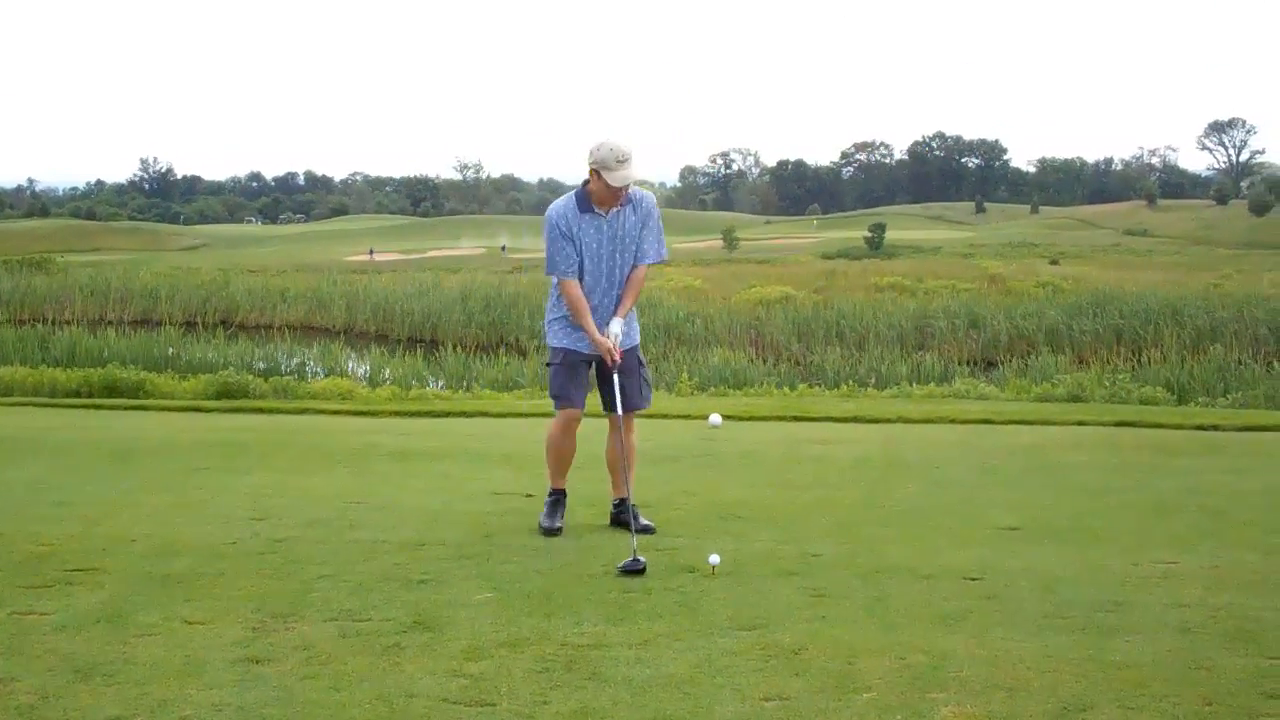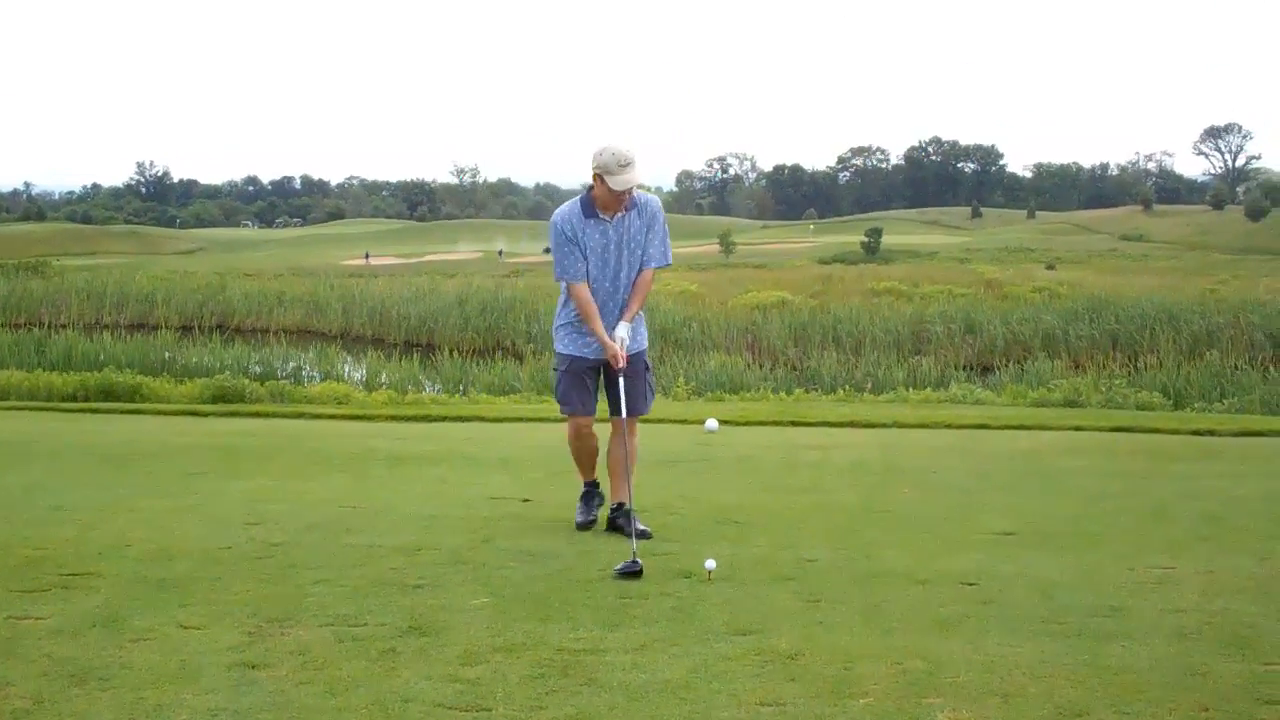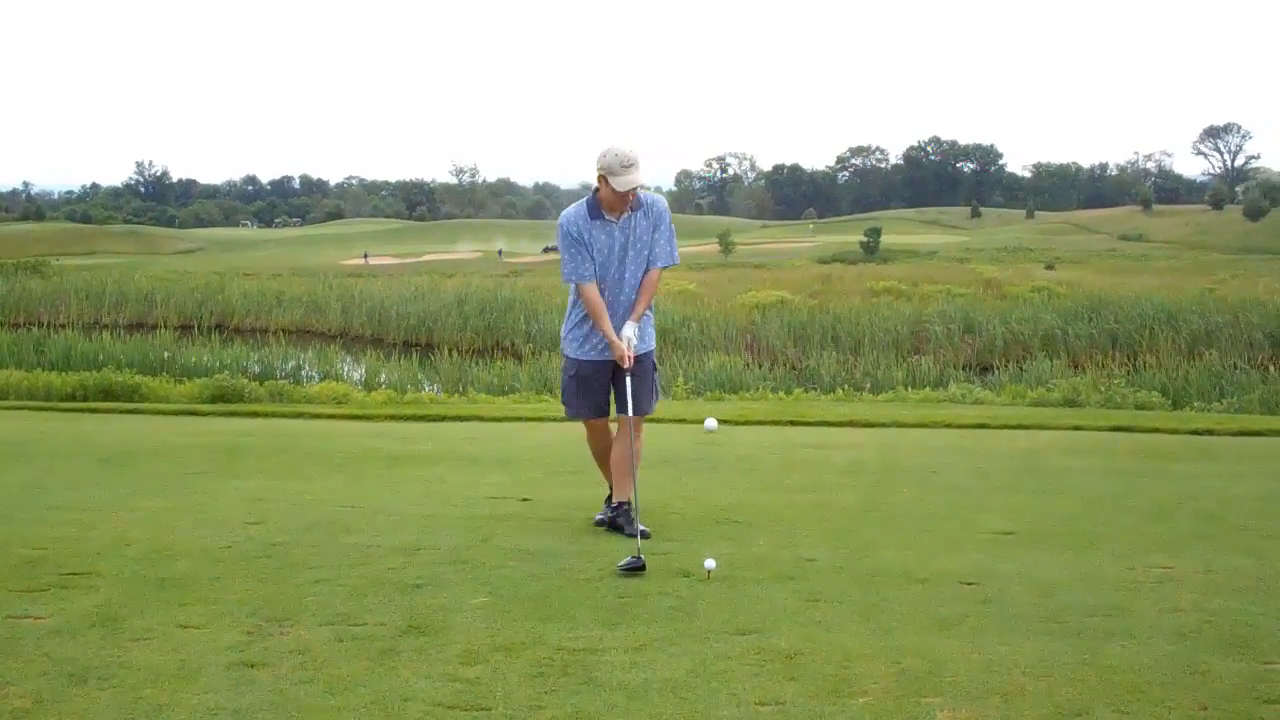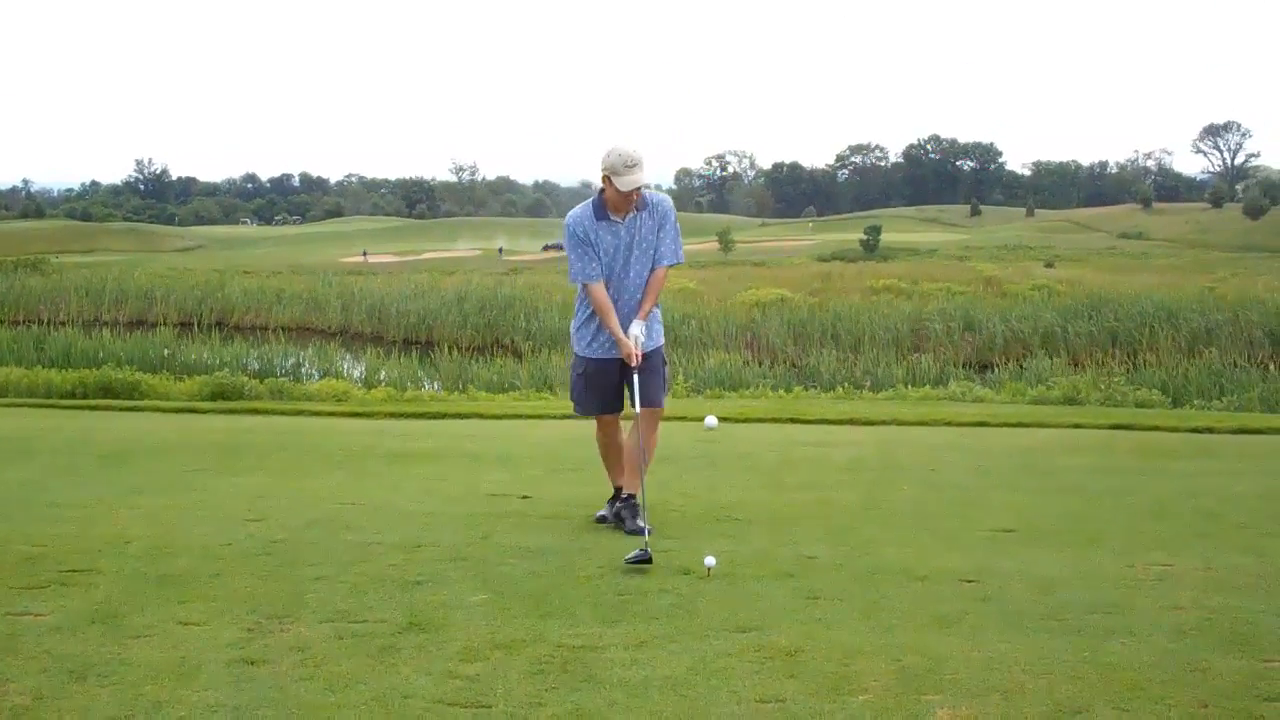
dt=0.1s
person 1, frame 1
left shoulder: (644, 204)
right shoulder: (561, 214)
left elbow: (642, 266)
right elbow: (567, 282)
left wrist: (619, 321)
right wrist: (595, 336)
left hip: (621, 330)
right hip: (571, 332)
left knee: (623, 419)
right knee: (568, 415)
left ankle: (622, 505)
right ankle: (556, 495)
person 1, frame 2
left shoulder: (650, 208)
right shoulder: (565, 220)
left elbow: (648, 270)
right elbow: (577, 286)
left wrist: (624, 324)
right wrist: (604, 340)
left hip: (629, 335)
right hip: (578, 338)
left knee: (625, 423)
right knee: (580, 420)
left ankle: (619, 508)
right ankle: (590, 487)
person 1, frame 3
left shoulder: (656, 208)
right shoulder: (572, 221)
left elbow: (655, 270)
right elbow: (586, 287)
left wrist: (632, 324)
right wrist: (612, 340)
left hip: (637, 335)
right hip: (587, 339)
left knee: (632, 422)
right knee: (594, 422)
left ankle: (623, 508)
right ankle: (615, 493)
person 1, frame 4
left shoulder: (661, 207)
right shoulder: (578, 222)
left elbow: (661, 268)
right elbow: (593, 286)
left wrist: (639, 323)
right wrist: (619, 337)
left hip: (646, 331)
right hip: (595, 337)
left knee: (650, 414)
right knee: (606, 419)
left ankle: (632, 502)
right ankle: (619, 493)
